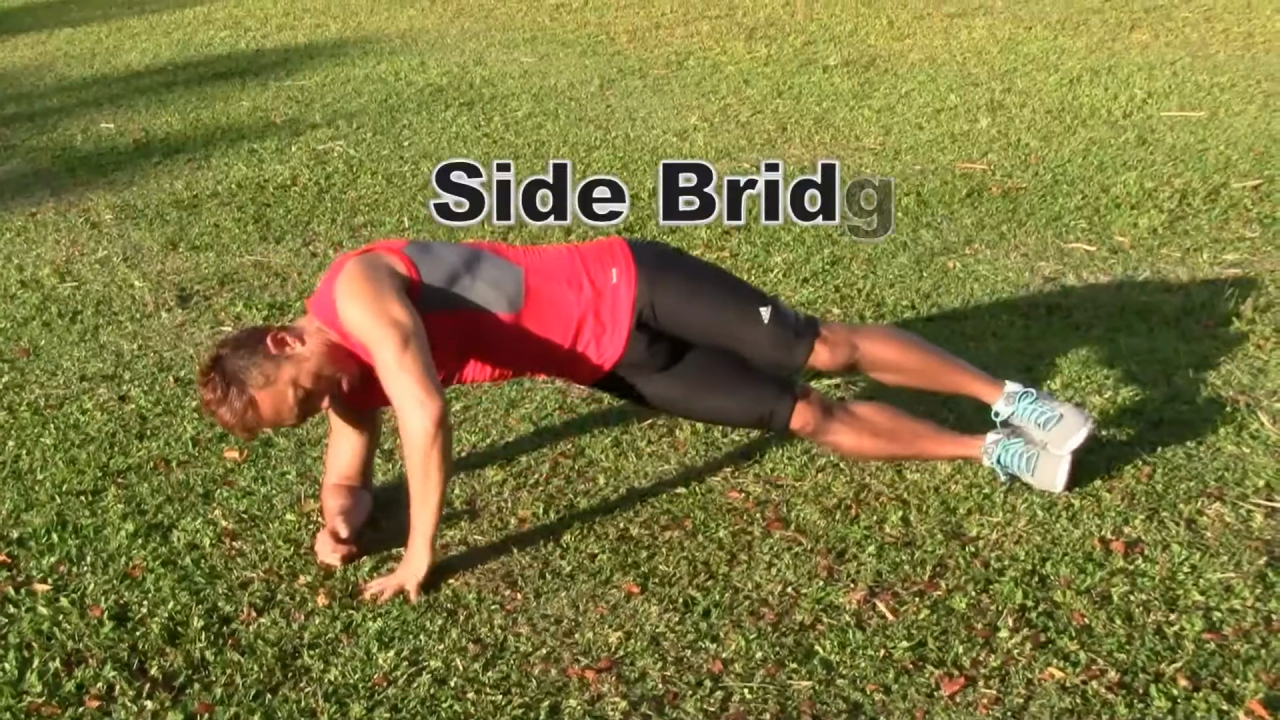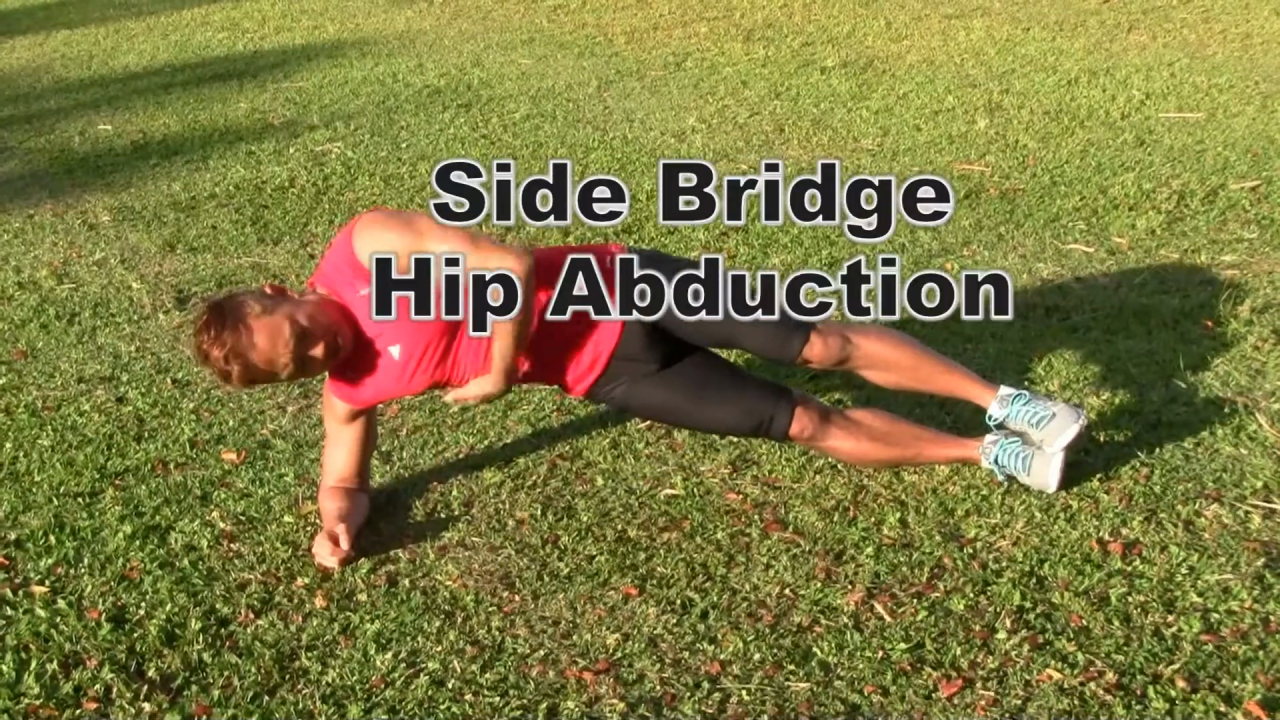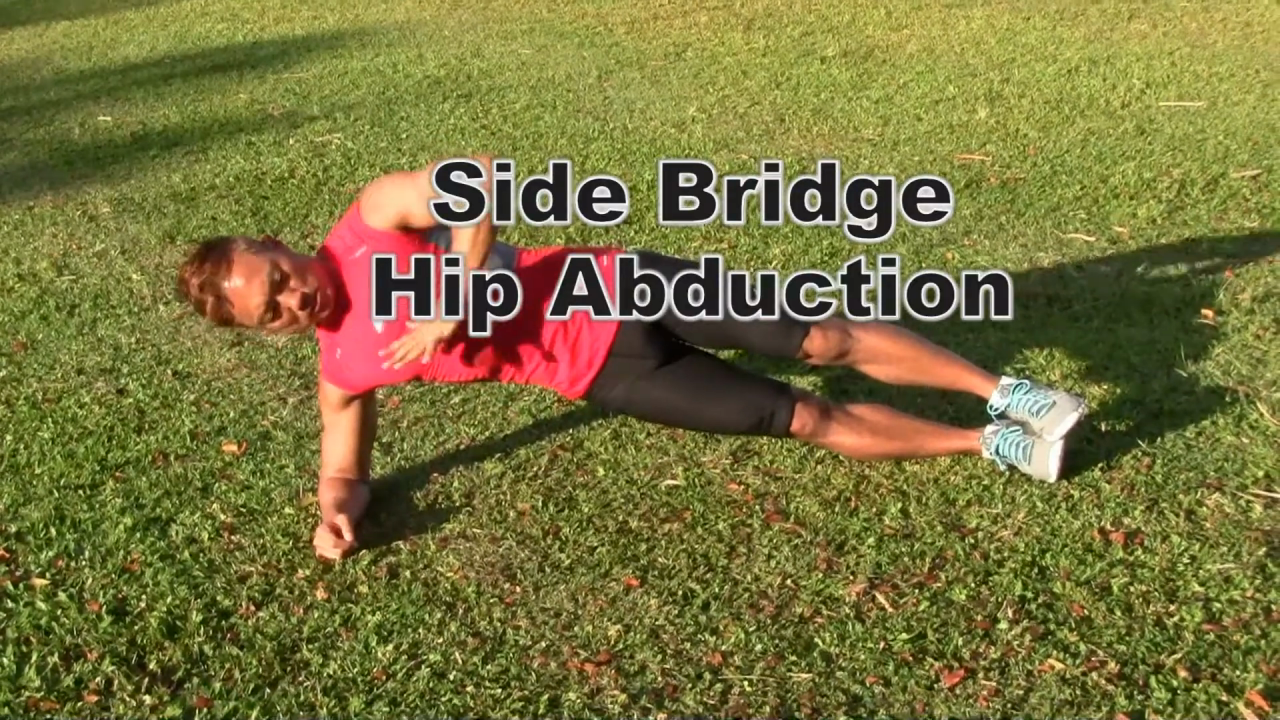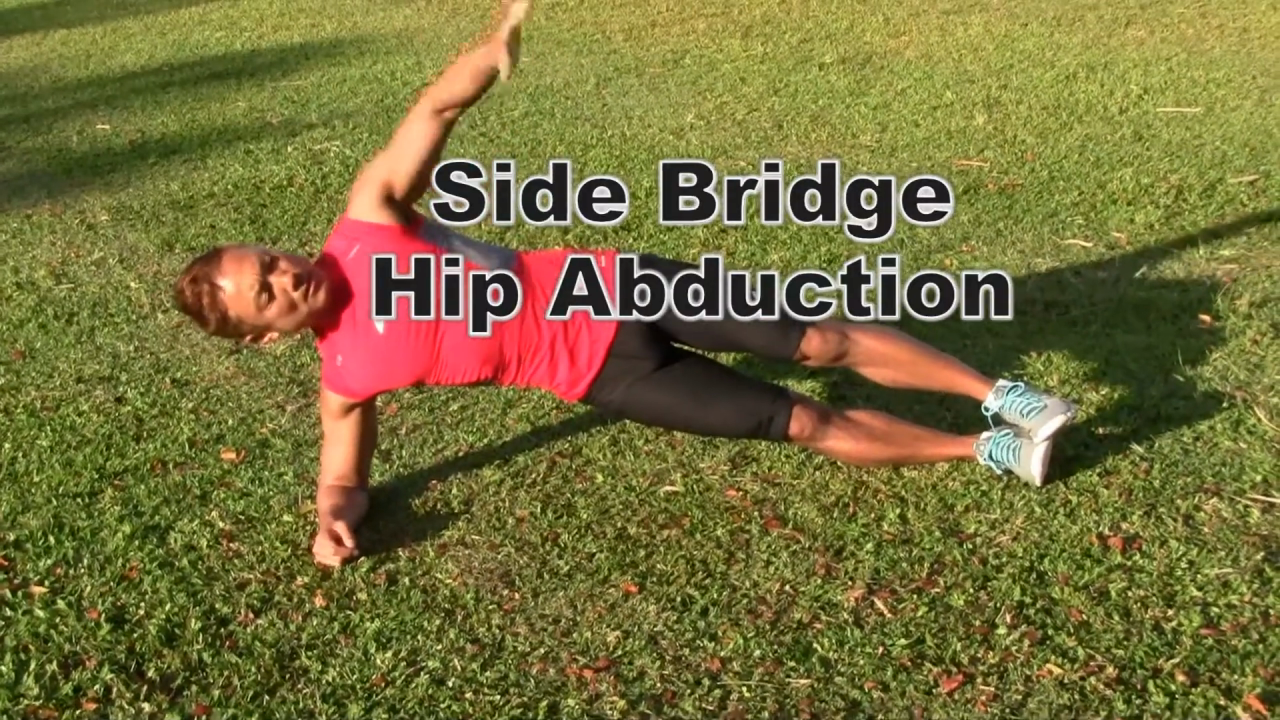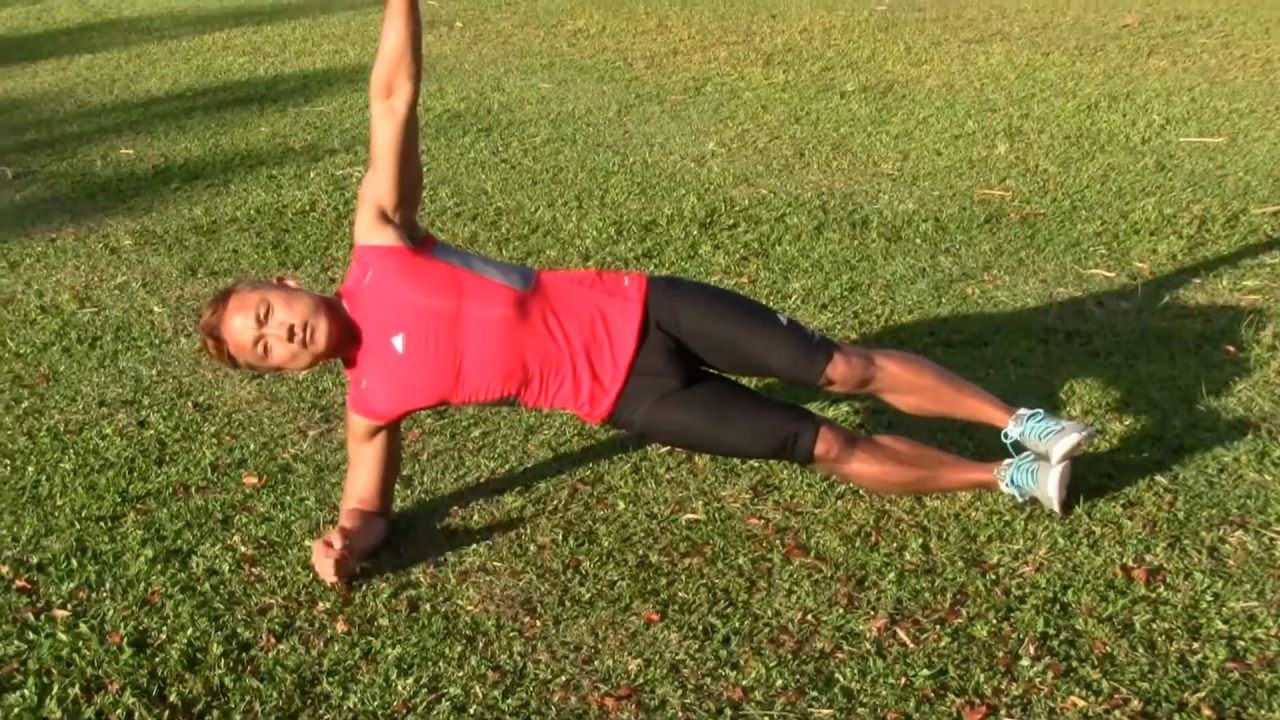
dt=1s
person 1, frame 1
left shoulder: (353, 289)
right shoulder: (351, 387)
left elbow: (426, 417)
right elbow: (346, 481)
left wrist: (422, 553)
right wrist: (337, 524)
left hip: (624, 284)
right hip: (617, 361)
left knee: (827, 350)
right knee: (809, 417)
left ankle: (1006, 397)
right ankle: (988, 451)
person 1, frame 2
left shoulder: (366, 244)
right shoulder: (348, 388)
left elbow: (509, 266)
right elbow: (343, 481)
left wrist: (498, 373)
right wrist: (336, 524)
left hip: (620, 291)
right hip: (606, 375)
left knee: (822, 343)
right knee: (806, 425)
left ankle: (999, 401)
right ankle: (989, 455)
person 1, frame 3
left shoulder: (373, 215)
right shoulder: (344, 372)
left elbow: (476, 183)
right elbow: (345, 469)
left wrist: (451, 305)
right wrist: (336, 514)
left hip: (617, 288)
right hip: (604, 375)
left knee: (824, 337)
right knee: (807, 419)
left ankle: (1001, 392)
right ankle: (987, 442)
person 1, frame 4
left shoulder: (369, 211)
right shoulder: (345, 375)
left elbow: (443, 99)
right elbow: (343, 473)
right wrist: (333, 520)
left hip: (618, 281)
right hip: (602, 376)
left knee: (820, 341)
right knee: (807, 424)
left ankle: (993, 392)
right ankle: (983, 449)
person 1, frame 5
left shoulder: (375, 238)
right shoulder: (370, 402)
left elbow: (393, 97)
right elbow: (366, 505)
right wrist: (345, 545)
left hip: (639, 313)
right hip: (628, 397)
left knee: (848, 369)
right knee: (827, 447)
left ankle: (1018, 424)
right ankle: (1004, 477)
